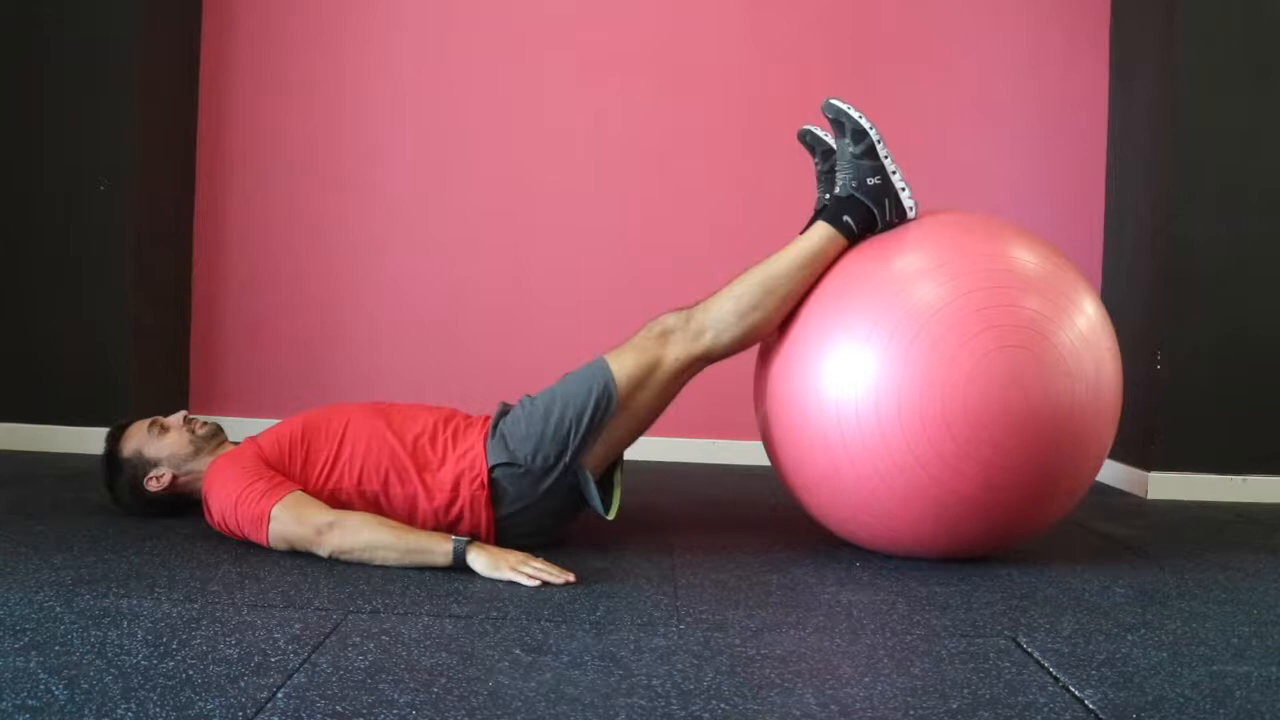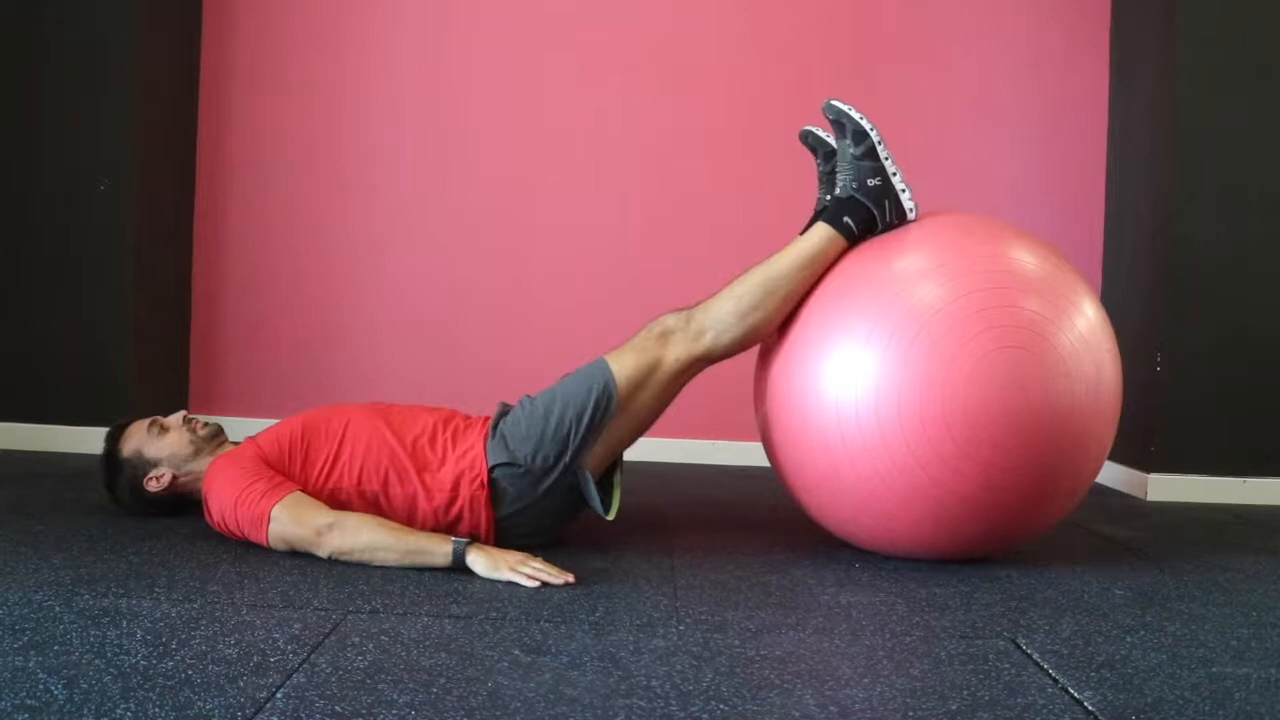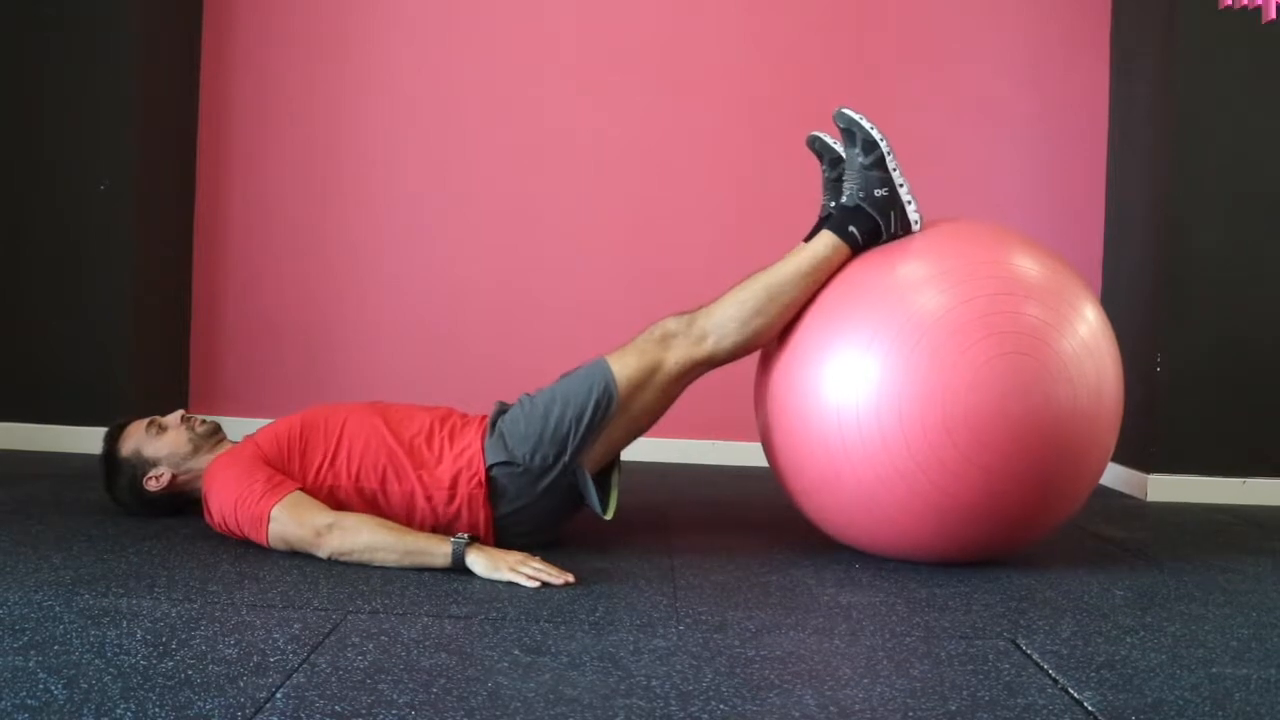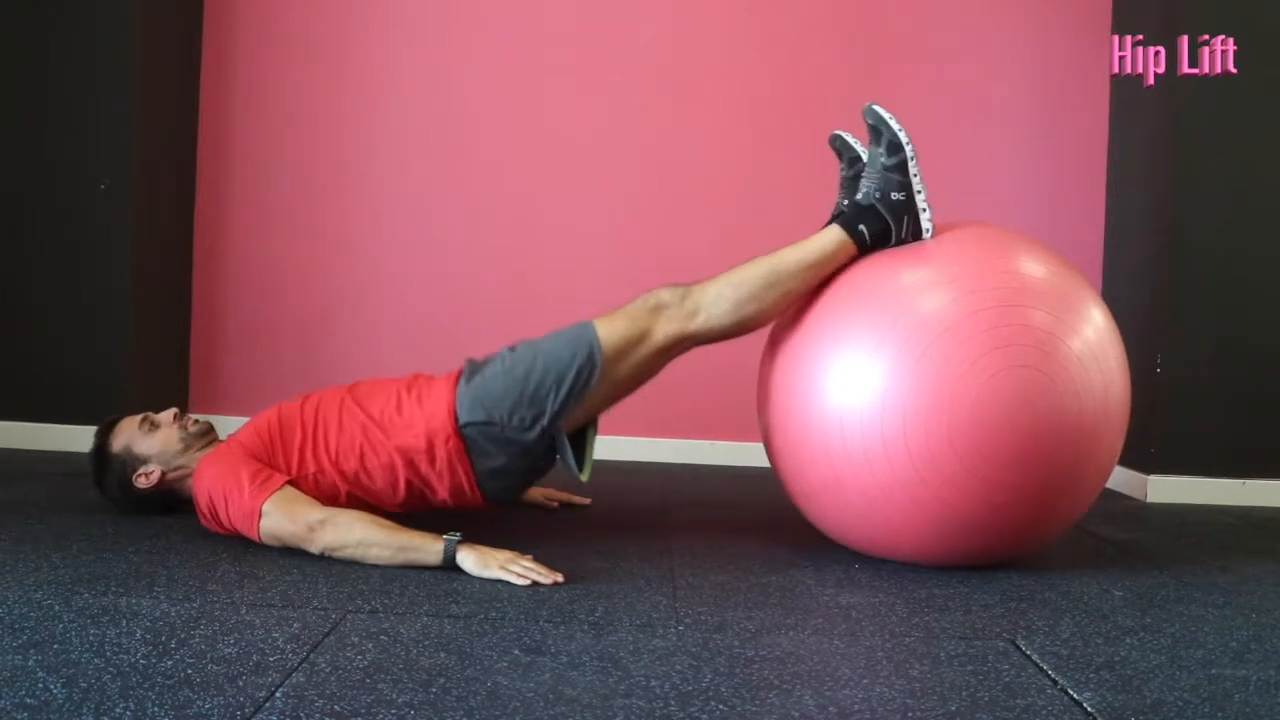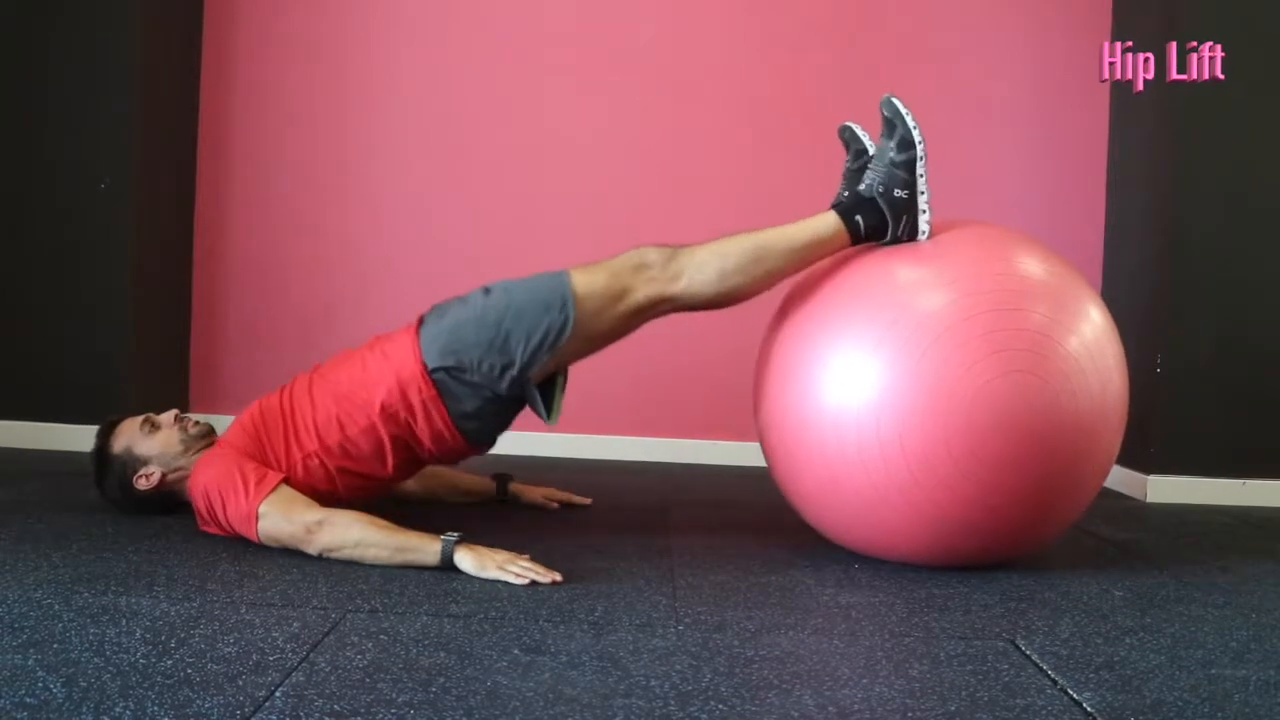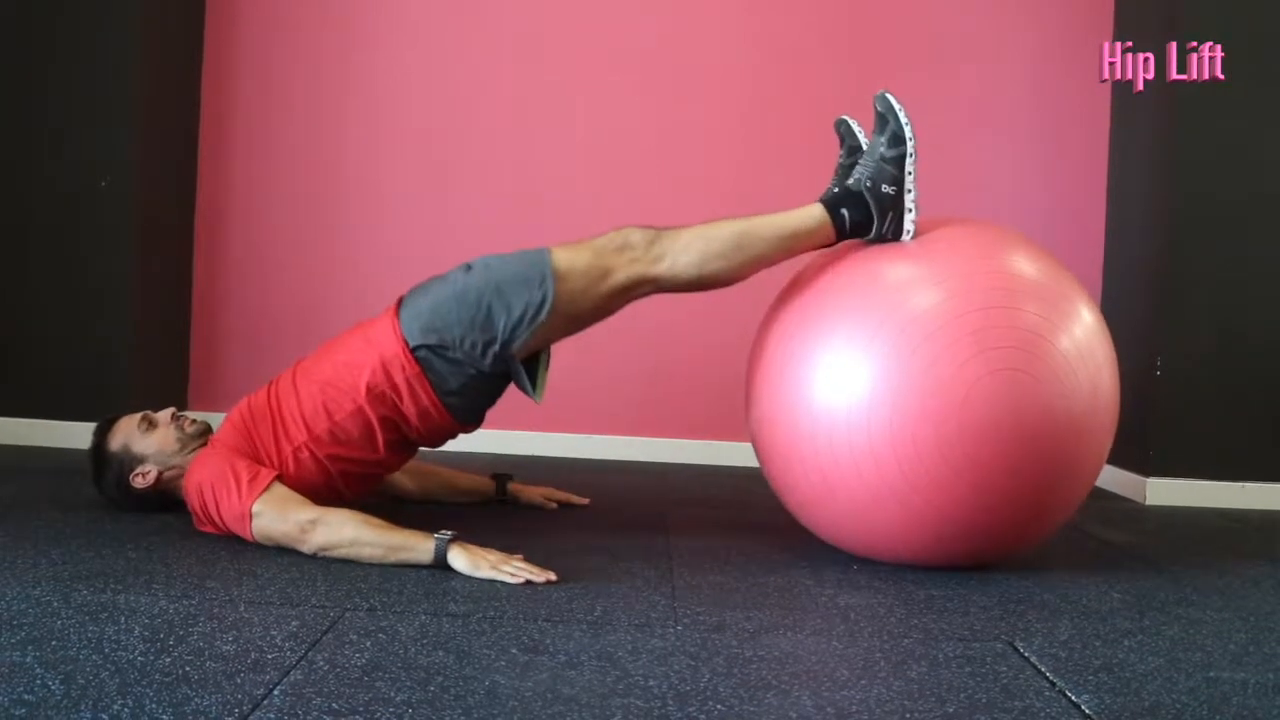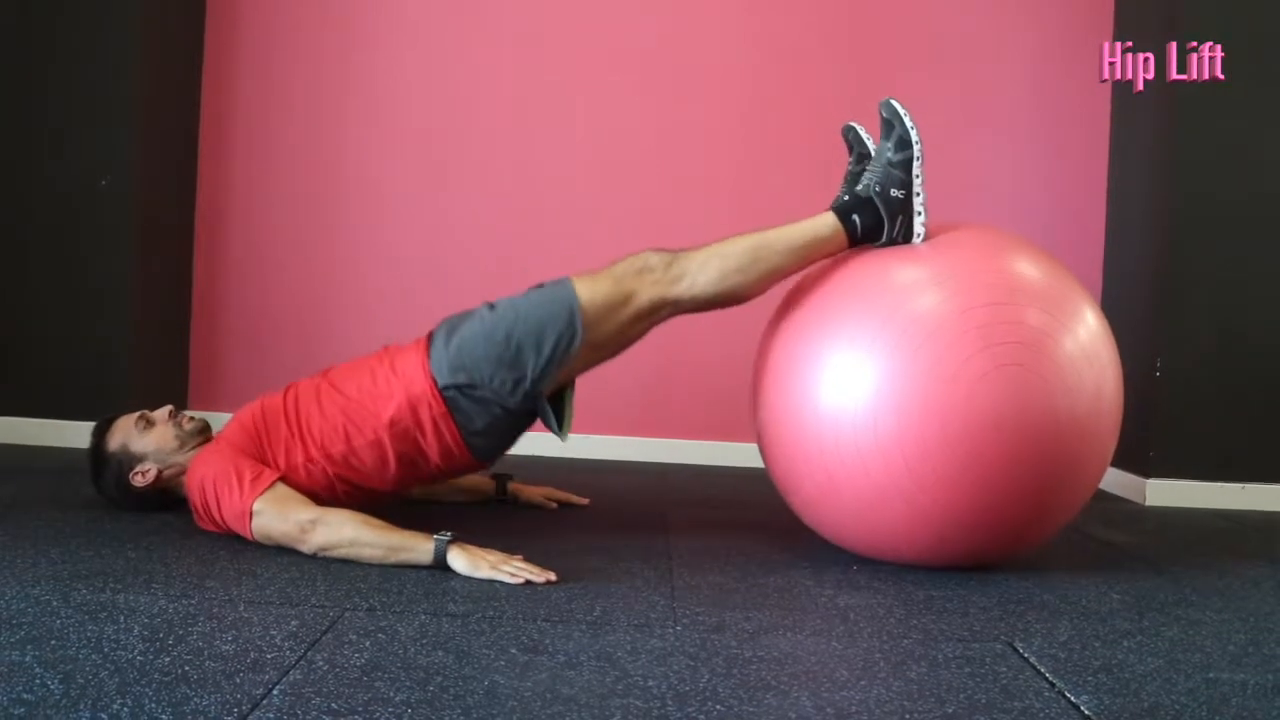
dt=0.4s
person 1, frame 1
left shoulder: (258, 463)
right shoulder: (232, 489)
right elbow: (330, 535)
left wrist: (570, 473)
right wrist: (471, 550)
left hip: (491, 449)
right hip: (498, 476)
left knee: (674, 338)
right knee: (677, 340)
left ankle: (834, 222)
right ankle: (851, 215)
person 1, frame 2
left shoulder: (257, 465)
right shoulder: (231, 488)
right elbow: (328, 535)
left wrist: (568, 479)
right wrist: (470, 552)
left hip: (494, 456)
right hip: (499, 482)
left knee: (676, 339)
right knee: (678, 340)
left ankle: (831, 223)
right ankle: (853, 216)
person 1, frame 3
left shoulder: (255, 464)
right shoulder: (231, 487)
right elbow: (329, 534)
right wrist: (469, 550)
left hip: (489, 450)
right hip: (496, 476)
left knee: (676, 341)
right knee: (677, 345)
left ankle: (839, 228)
right ankle: (858, 221)
person 1, frame 4
left shoulder: (241, 464)
right shoulder: (221, 486)
right elbow: (317, 531)
left wrist: (512, 478)
right wrist: (457, 551)
left hip: (466, 424)
right hip: (470, 428)
left knee: (667, 315)
right knee: (668, 315)
left ankle: (851, 229)
right ankle: (868, 225)
person 1, frame 5
left shoulder: (235, 465)
right shoulder: (217, 485)
right elbow: (315, 532)
right wrist: (454, 552)
left hip: (444, 374)
right hip: (445, 373)
left knee: (648, 277)
right knee: (650, 274)
left ankle: (852, 217)
right ankle: (864, 217)
person 1, frame 6
left shoulder: (233, 464)
right shoulder: (213, 482)
left elbow: (383, 468)
right elbow: (310, 532)
right wrist: (448, 551)
left hip: (432, 356)
left knee: (633, 262)
right knee: (636, 257)
left ankle: (841, 211)
right ankle: (852, 213)
person 1, frame 7
left shoulder: (234, 462)
right shoulder: (213, 482)
right elbow: (309, 530)
right wrist: (446, 552)
left hip: (446, 393)
right hip: (454, 388)
left knee: (650, 282)
right knee: (655, 279)
left ankle: (850, 219)
right ankle: (863, 218)
